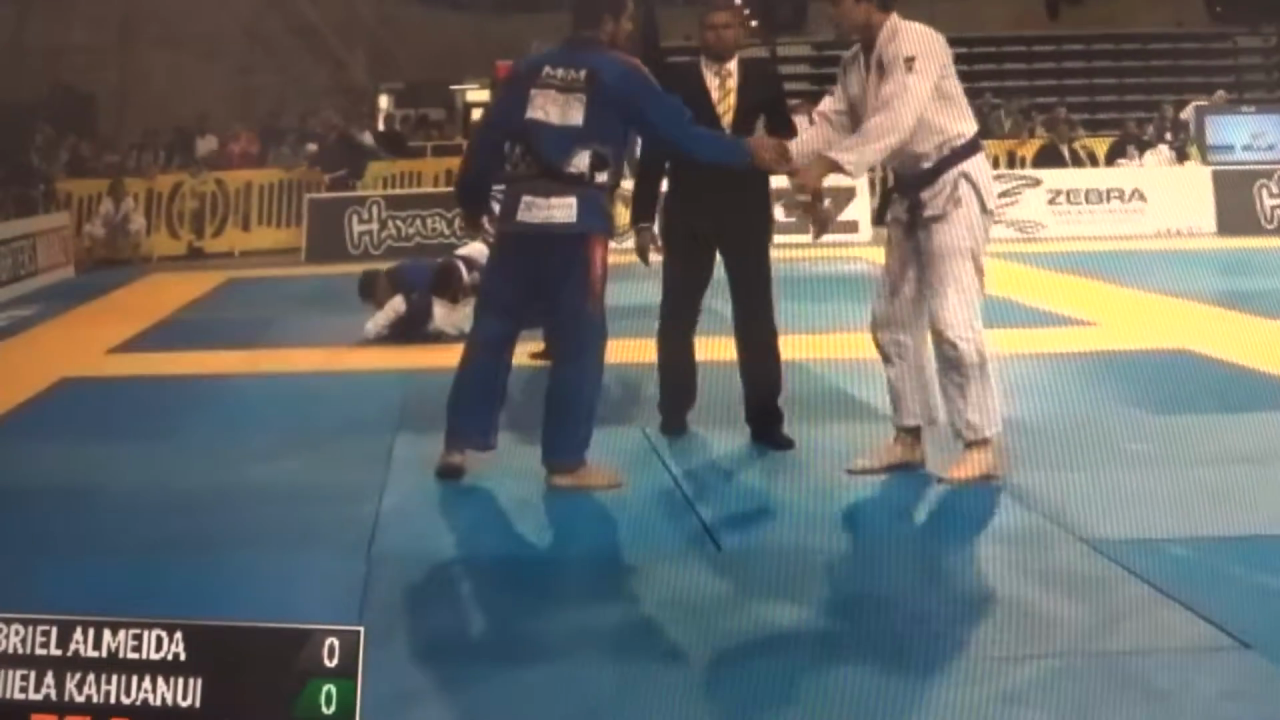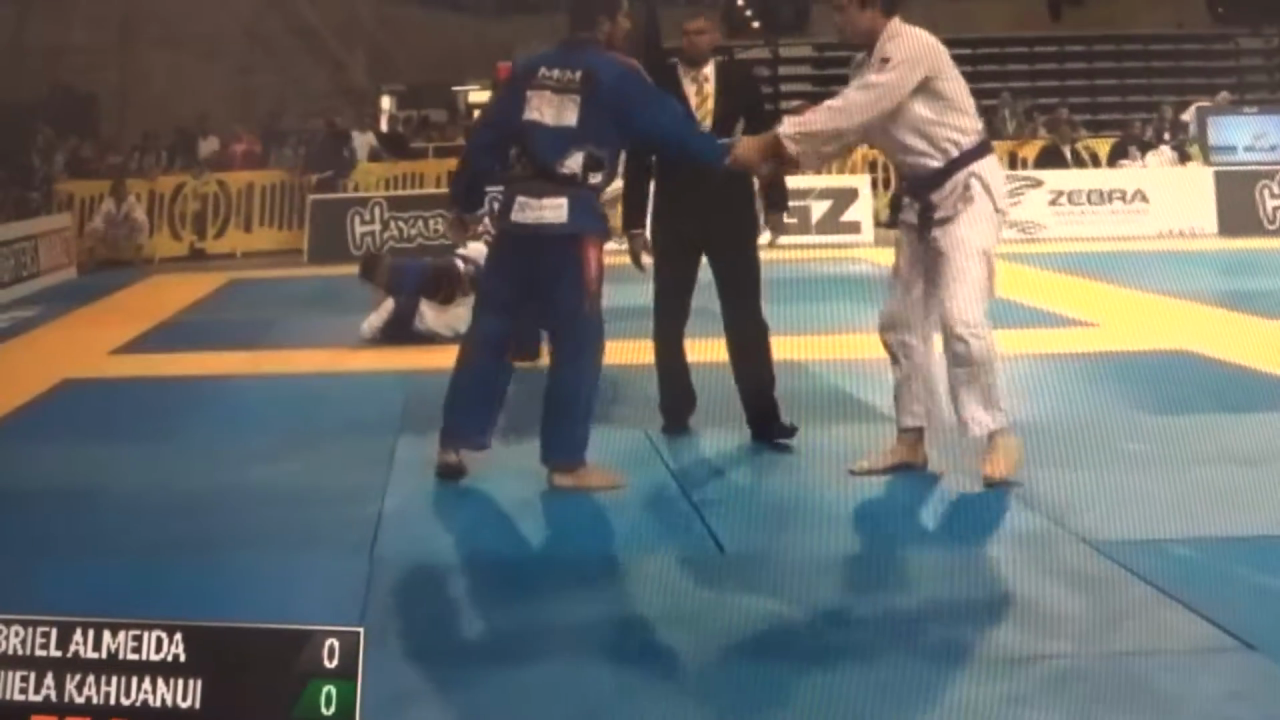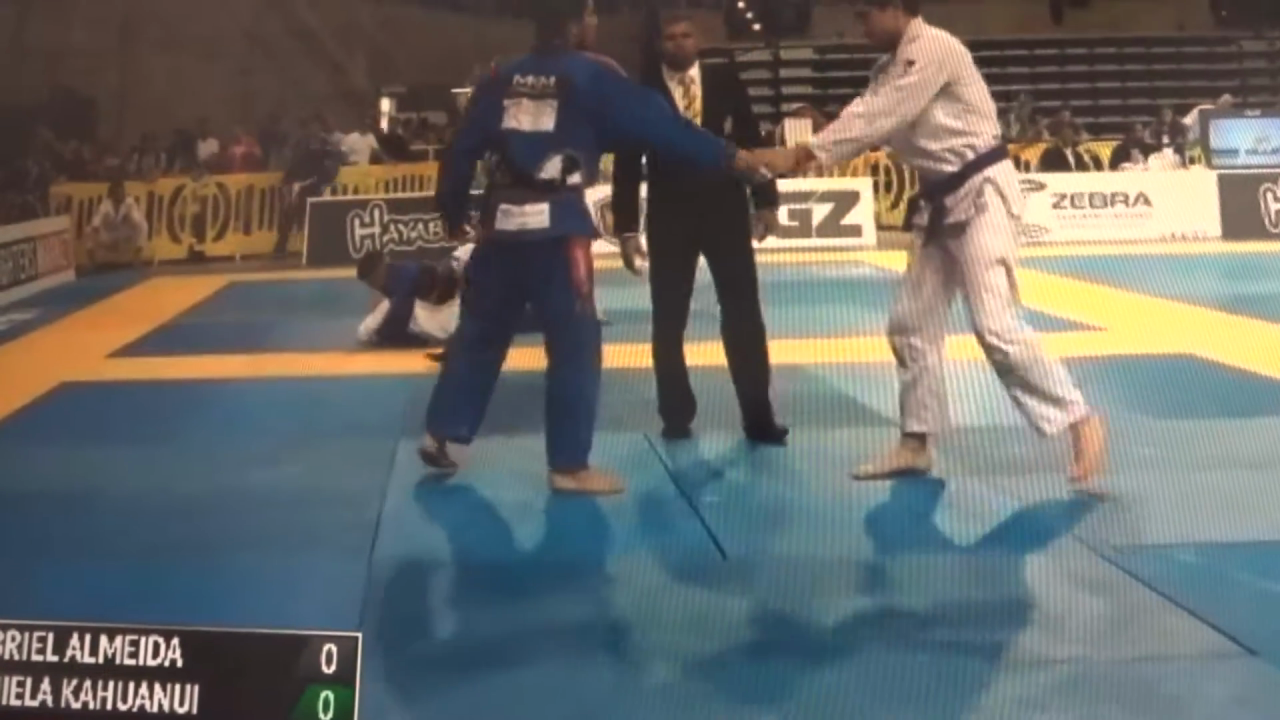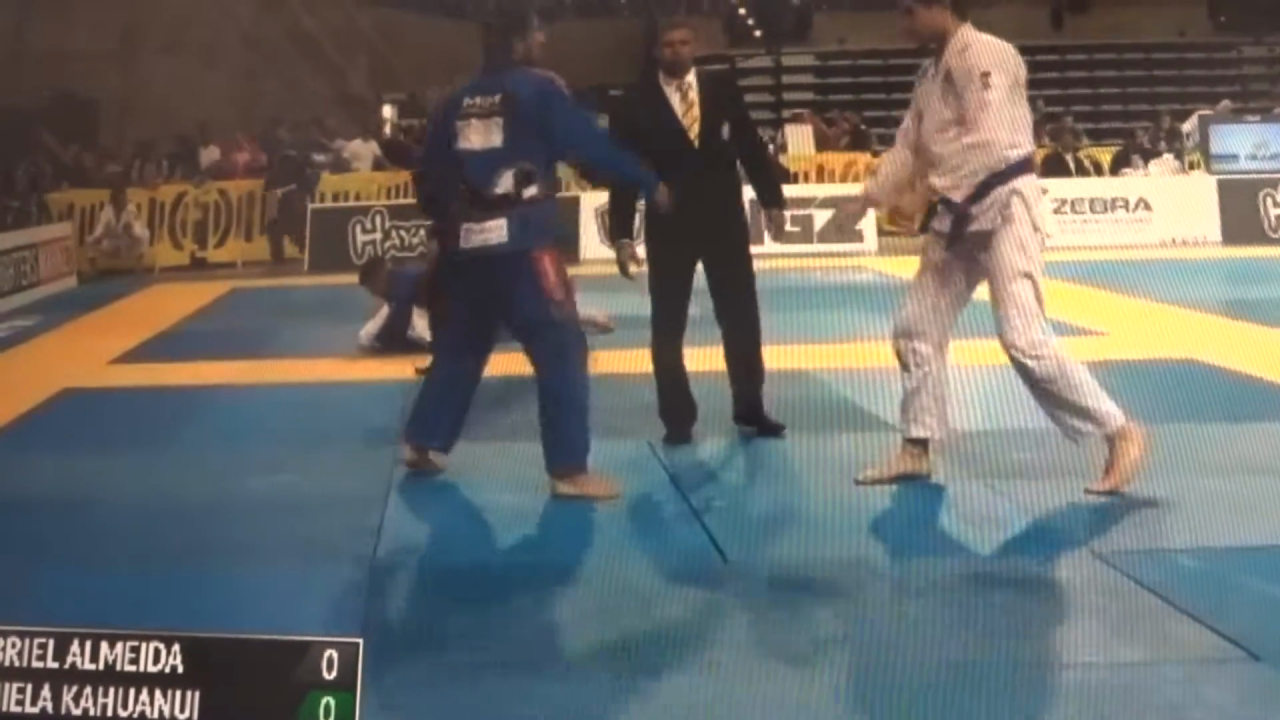
dt=0.2s
person 1, frame 1
left shoulder: (532, 69)
right shoulder: (621, 73)
left elbow: (487, 138)
right elbow: (679, 131)
left wrist: (472, 200)
right wrist: (745, 150)
left hip: (521, 216)
right hip: (576, 221)
left knee: (492, 331)
right knee: (579, 342)
left ankle: (458, 444)
right ankle: (566, 462)
person 1, frame 2
left shoulder: (530, 69)
right shoulder: (617, 74)
left elbow: (485, 138)
right elbow: (670, 129)
left wrist: (466, 200)
right wrist: (723, 155)
left hip: (517, 216)
right hip: (571, 221)
left knee: (489, 332)
right knee: (577, 343)
left ankle: (454, 443)
right ankle: (566, 462)
person 1, frame 3
left shoulder: (502, 78)
right shoulder: (592, 75)
left elbow: (462, 148)
right elbow: (656, 123)
left wrist: (452, 210)
right wrist: (728, 155)
left hip: (501, 222)
right hip: (556, 225)
left knee: (479, 333)
right knee: (575, 345)
left ankle: (440, 433)
right ankle: (569, 464)
person 1, frame 4
left shoulder: (459, 101)
right shoulder: (538, 89)
left elbow: (430, 172)
right elbow: (589, 145)
left wrist: (446, 224)
right wrist: (649, 185)
left hip: (466, 241)
right hip: (519, 238)
left knee: (460, 348)
right knee: (562, 351)
left ankle: (422, 441)
right ankle: (570, 469)
person 2, frame 1
left shoulder: (916, 41)
right shoulder: (856, 61)
left elbow: (895, 119)
right elbow: (830, 124)
left wrist: (828, 165)
right wrist: (782, 157)
left hip: (954, 188)
right hip: (912, 194)
left knee: (952, 319)
right knee: (894, 319)
left ankle: (980, 442)
right ankle: (909, 436)
person 2, frame 2
left shoulder: (912, 47)
right shoulder: (872, 62)
left elbow: (851, 113)
right elbow: (846, 122)
left wrist: (771, 142)
right wrist: (772, 151)
left hip: (967, 189)
right hip: (925, 197)
left knee: (961, 318)
right knee: (902, 319)
left ankle: (996, 433)
right ankle: (911, 438)
person 2, frame 3
left shoulder: (934, 50)
right shoulder: (892, 66)
left elbow: (878, 117)
right elbow: (867, 121)
left wrist: (802, 152)
right wrist: (794, 157)
left hip: (981, 194)
right hip: (942, 201)
left knee: (995, 326)
right knee: (910, 321)
left ankle: (1077, 421)
right ankle: (915, 442)
person 2, frame 4
left shoulder: (986, 56)
right shoulder: (932, 70)
left elbow: (985, 140)
right elbow: (911, 143)
left wrist: (925, 188)
right wrist: (874, 193)
left hip: (1002, 206)
right hip: (961, 213)
left knee: (1022, 337)
right knee: (916, 326)
left ankle: (1118, 432)
right ankle: (916, 448)
person 3, frame 1
left shoulder: (764, 79)
right shoulder: (675, 81)
left elbow: (787, 140)
right elbow: (653, 153)
right wrist: (643, 220)
left hip: (745, 212)
right hip: (687, 214)
left knee: (756, 318)
right knee: (678, 318)
left ankle: (765, 419)
right ankle: (675, 408)
person 3, frame 2
left shoulder: (741, 81)
right shoulder: (656, 87)
right elbow: (638, 159)
left wrist: (776, 203)
right wrist: (634, 225)
left hip: (732, 214)
right hip: (674, 218)
left knee: (745, 316)
right knee: (669, 319)
left ankle: (763, 416)
right ankle: (676, 410)
person 3, frame 3
left shoulder: (726, 82)
left elbow: (752, 142)
right elbow: (627, 165)
left wrist: (765, 201)
right wrist: (626, 230)
left hip: (726, 213)
right hip: (670, 219)
left knee: (744, 315)
right knee: (668, 322)
left ankle: (758, 415)
right ankle: (677, 414)
person 3, frame 4
left shoulder: (723, 90)
right shoulder: (636, 103)
left elbow: (751, 147)
left wrist: (771, 199)
right wrist: (622, 236)
left hip: (724, 220)
right hip: (668, 227)
left knee: (741, 317)
right knee: (667, 327)
left ankle: (750, 407)
right ankle: (678, 418)
